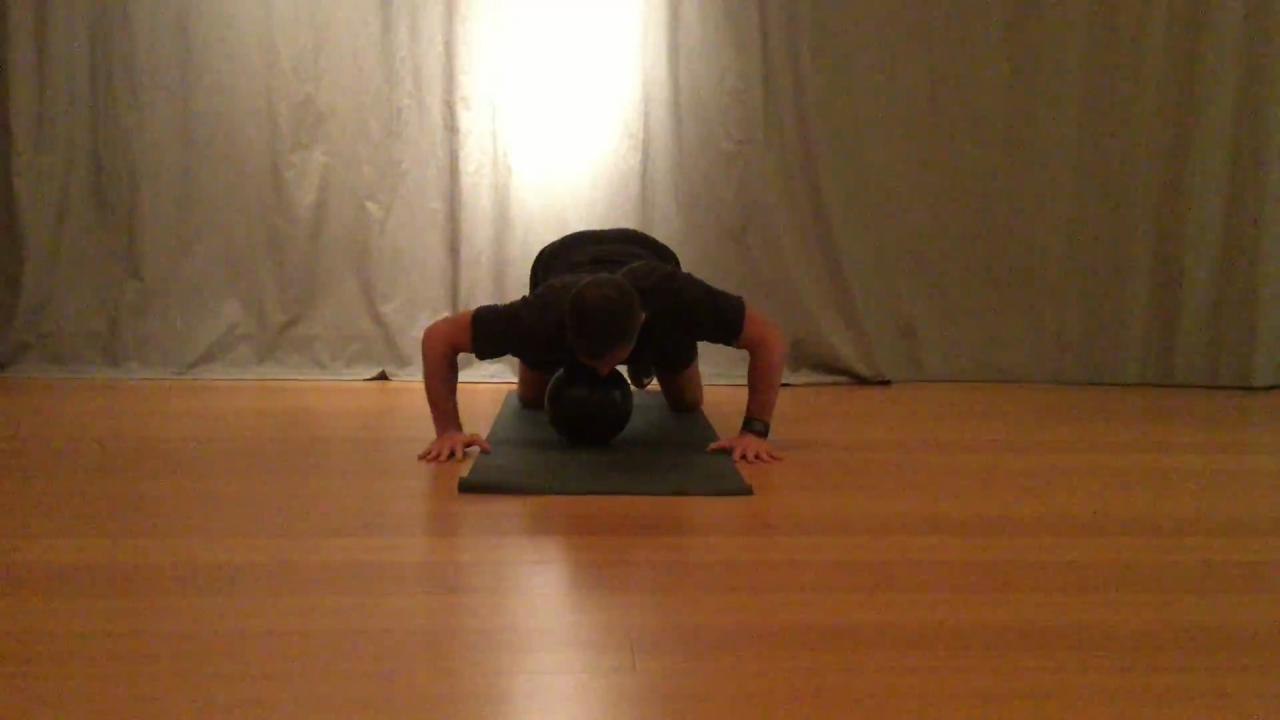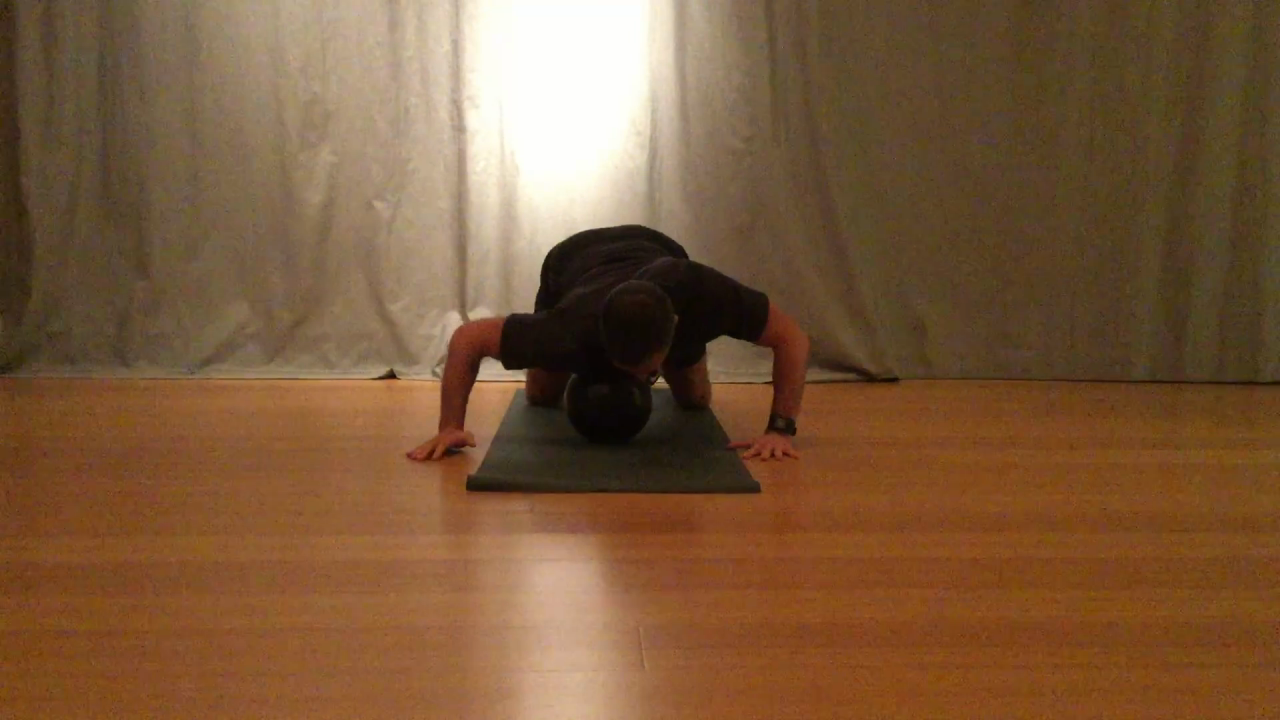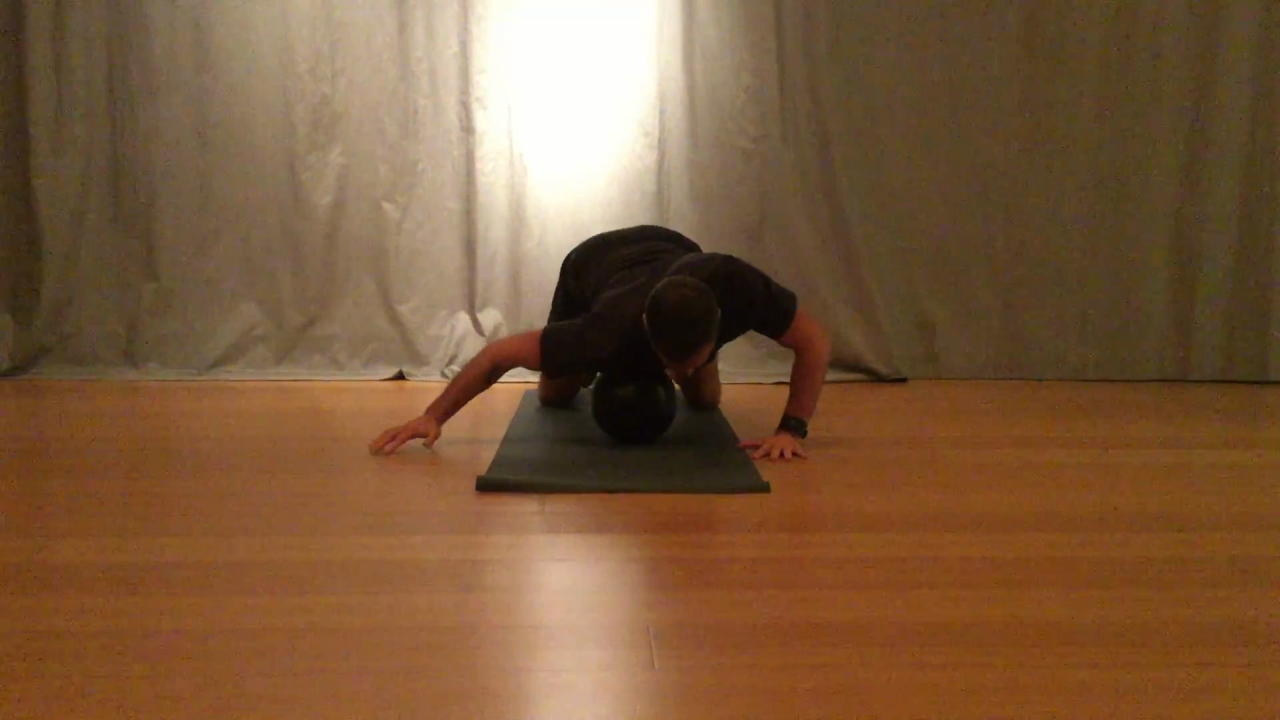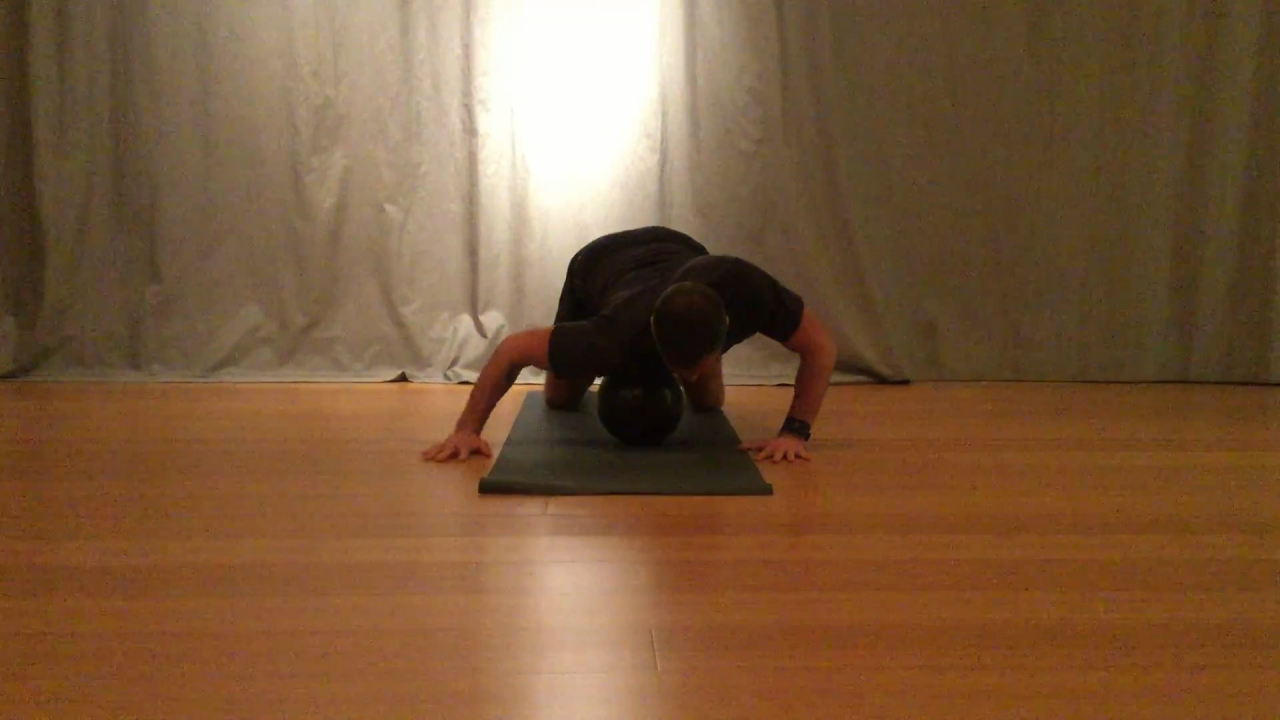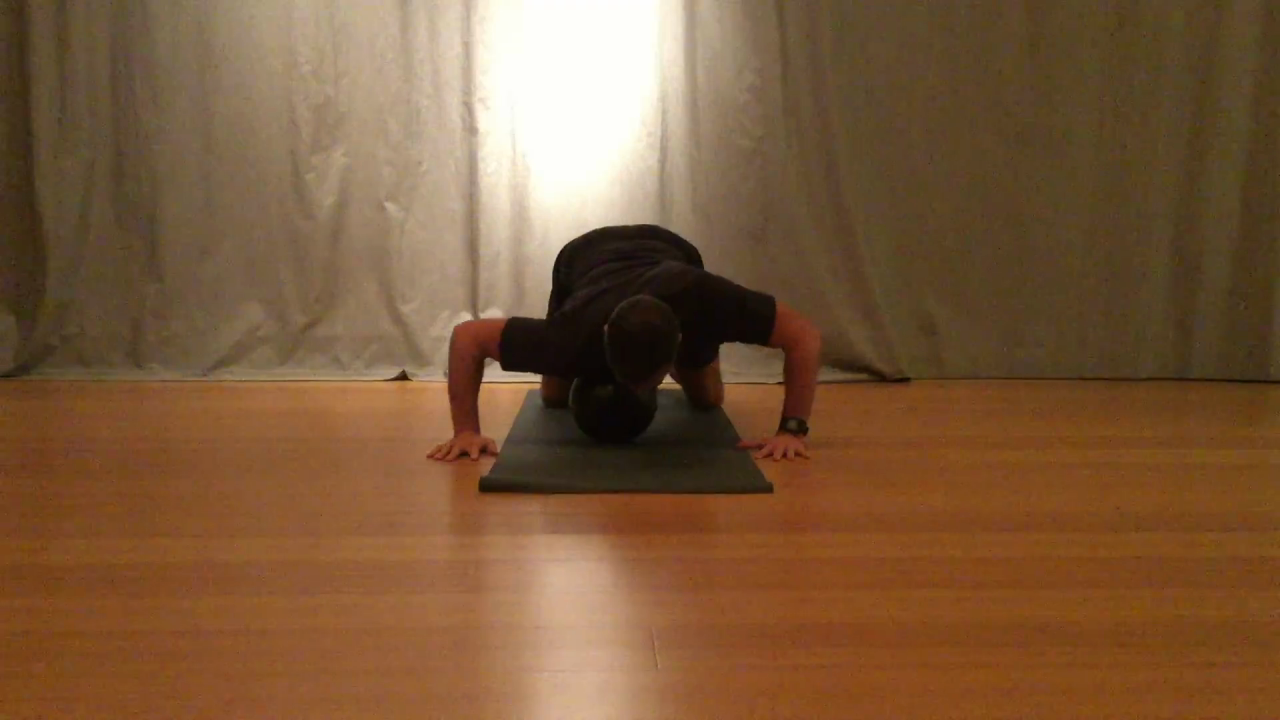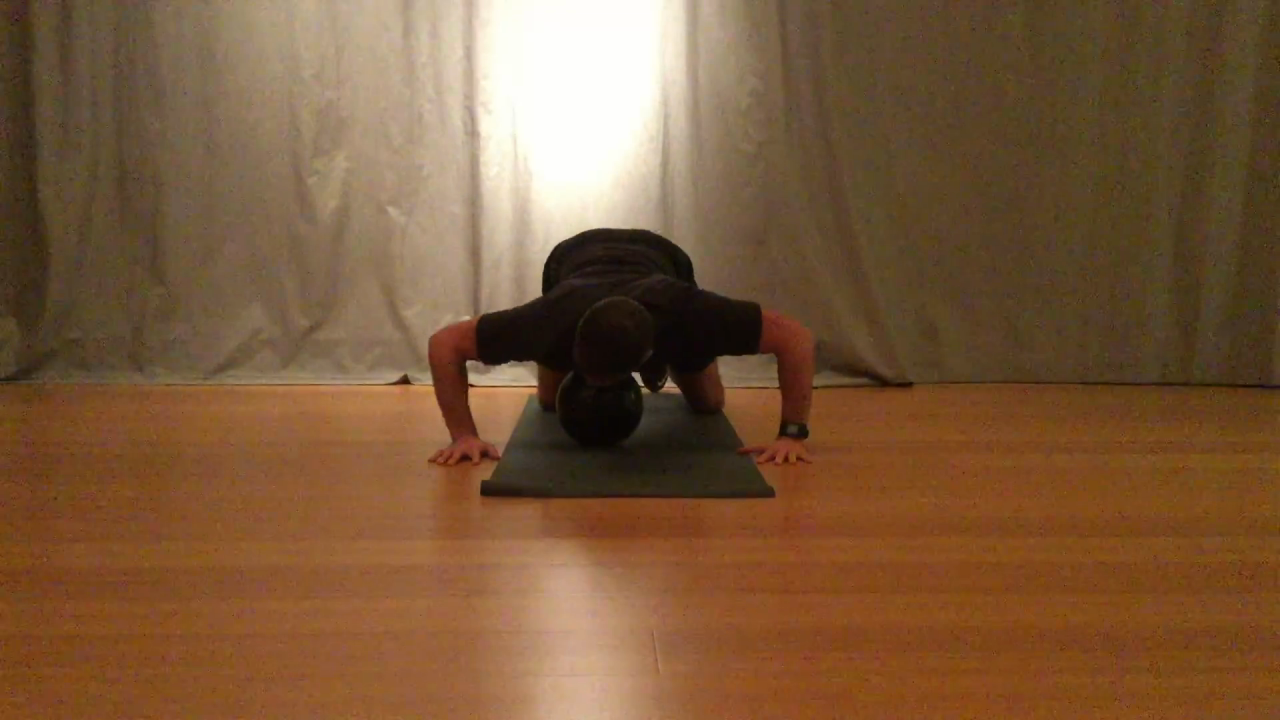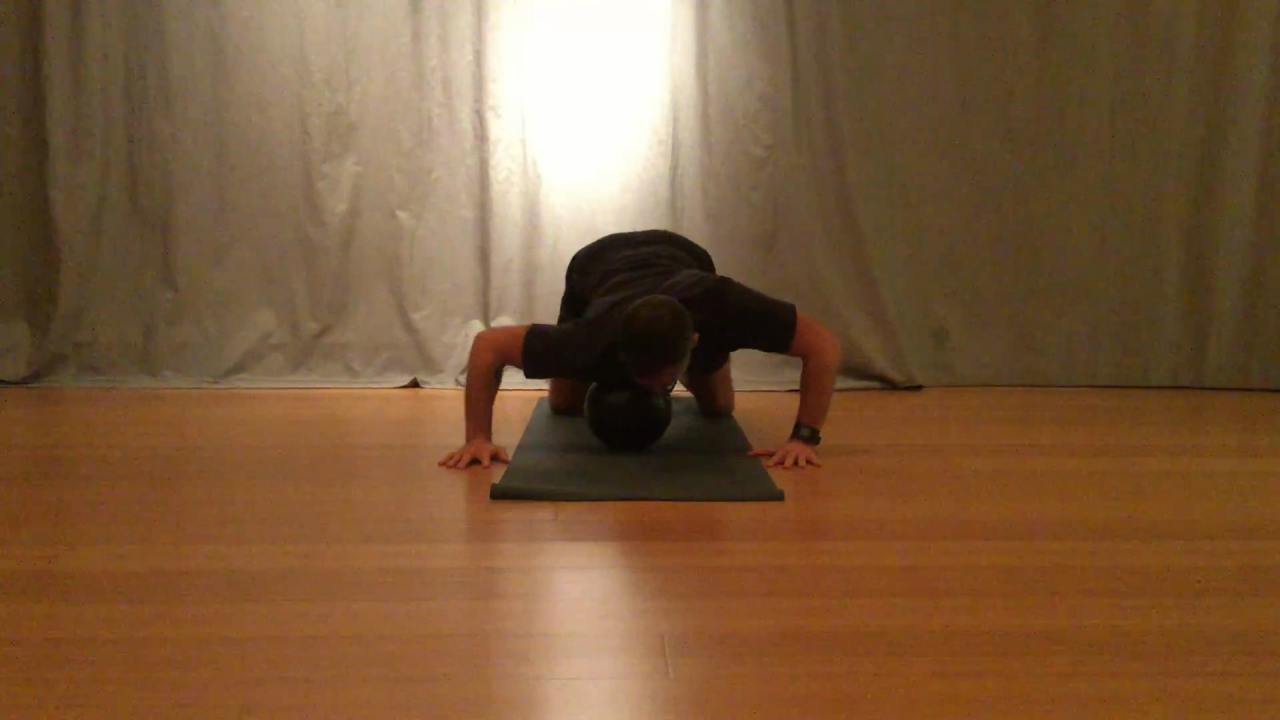
dt=0.7s
person 1, frame 1
left shoulder: (673, 296)
right shoulder: (542, 315)
left elbow: (769, 339)
right elbow: (437, 338)
left wrist: (754, 430)
right wrist: (447, 429)
left hip: (647, 256)
left knee: (687, 401)
right knee: (531, 397)
left ankle: (647, 364)
person 1, frame 2
left shoulder: (699, 292)
right shoulder: (572, 328)
left elbow: (793, 339)
right elbow: (467, 336)
left wrist: (779, 428)
right wrist: (450, 425)
left hip: (655, 253)
right hip: (571, 261)
left knee: (696, 398)
right knee: (541, 395)
right ankle: (577, 363)
person 1, frame 3
left shoulder: (734, 285)
right shoulder: (611, 331)
left elbow: (815, 343)
right elbow: (501, 351)
left wrist: (791, 429)
right wrist: (433, 416)
left hip: (672, 253)
right hip: (590, 265)
left knee: (705, 399)
right knee: (554, 396)
right ankle: (592, 364)
person 1, frame 4
left shoulder: (742, 288)
right shoulder: (618, 335)
left elbow: (821, 347)
right elbow: (514, 347)
left wrist: (795, 431)
right wrist: (468, 427)
left hip: (677, 255)
right hip: (596, 266)
left knee: (709, 401)
right knee: (560, 398)
right ankle: (602, 365)
person 1, frame 5
left shoulder: (701, 299)
right shoulder: (575, 336)
left elbow: (804, 337)
right elbow: (466, 336)
left wrist: (792, 429)
right wrist: (466, 429)
left hip: (668, 253)
right hip: (582, 258)
left knee: (708, 398)
right knee: (555, 397)
left ankle: (682, 374)
person 1, frame 6
left shoulder: (683, 310)
right shoulder: (553, 322)
left elbow: (796, 338)
right elbow: (443, 343)
left wrist: (792, 433)
right wrist: (463, 434)
left hip: (660, 259)
left knee: (709, 402)
right knee: (551, 401)
left ankle: (663, 368)
person 1, frame 7
left shoulder: (720, 305)
right shoulder: (596, 338)
left elbow: (824, 345)
right elbow: (487, 345)
left wrist: (804, 437)
right wrist: (478, 437)
left hip: (681, 258)
right hip: (595, 266)
left knee: (718, 406)
right knee: (563, 405)
left ankle: (690, 379)
